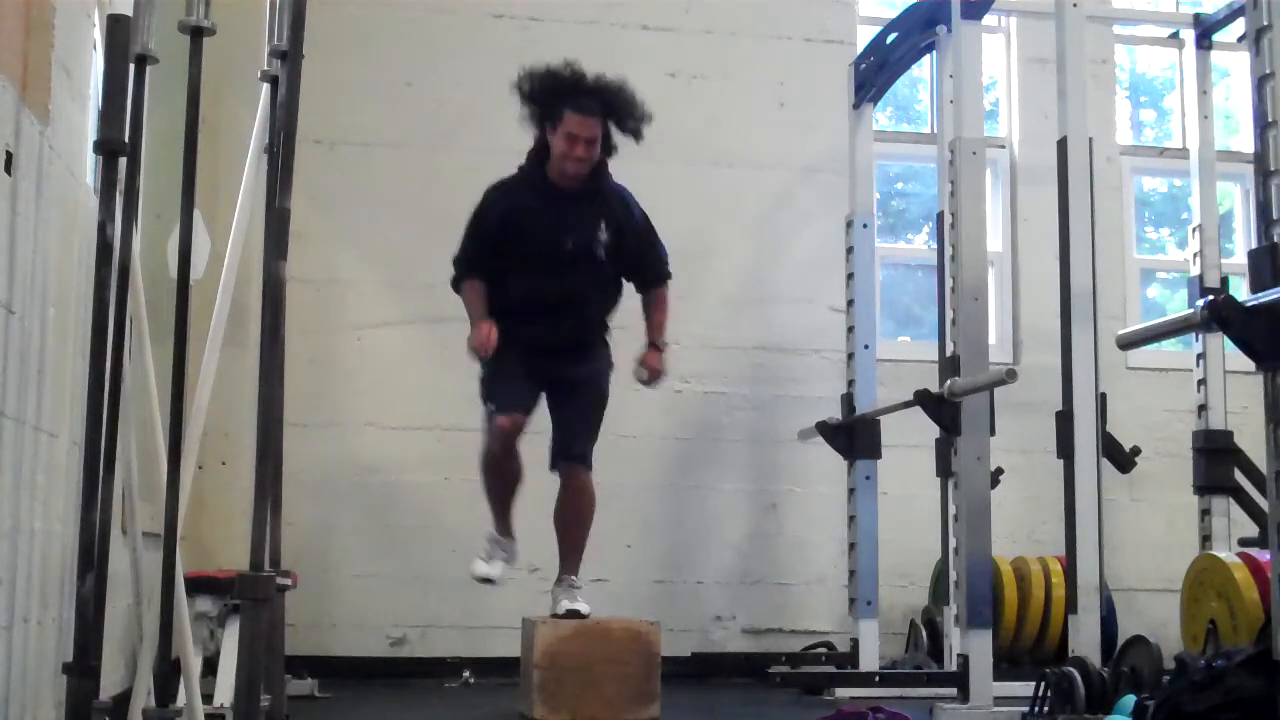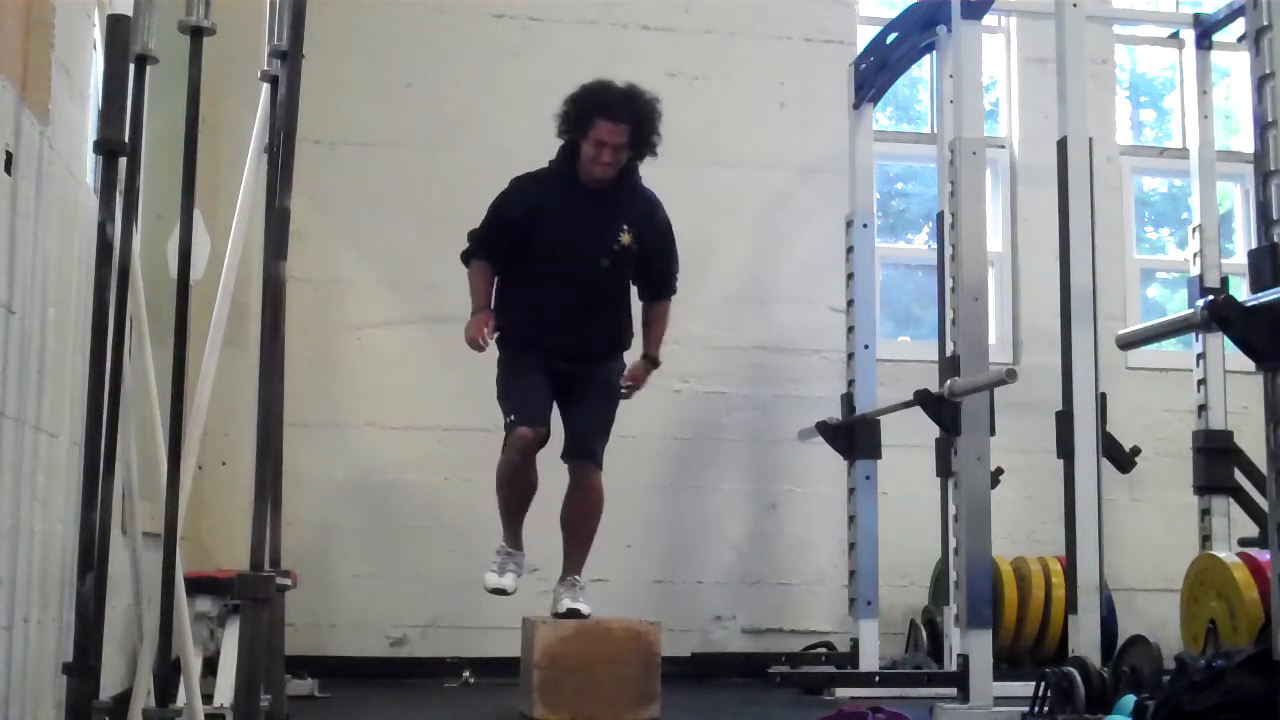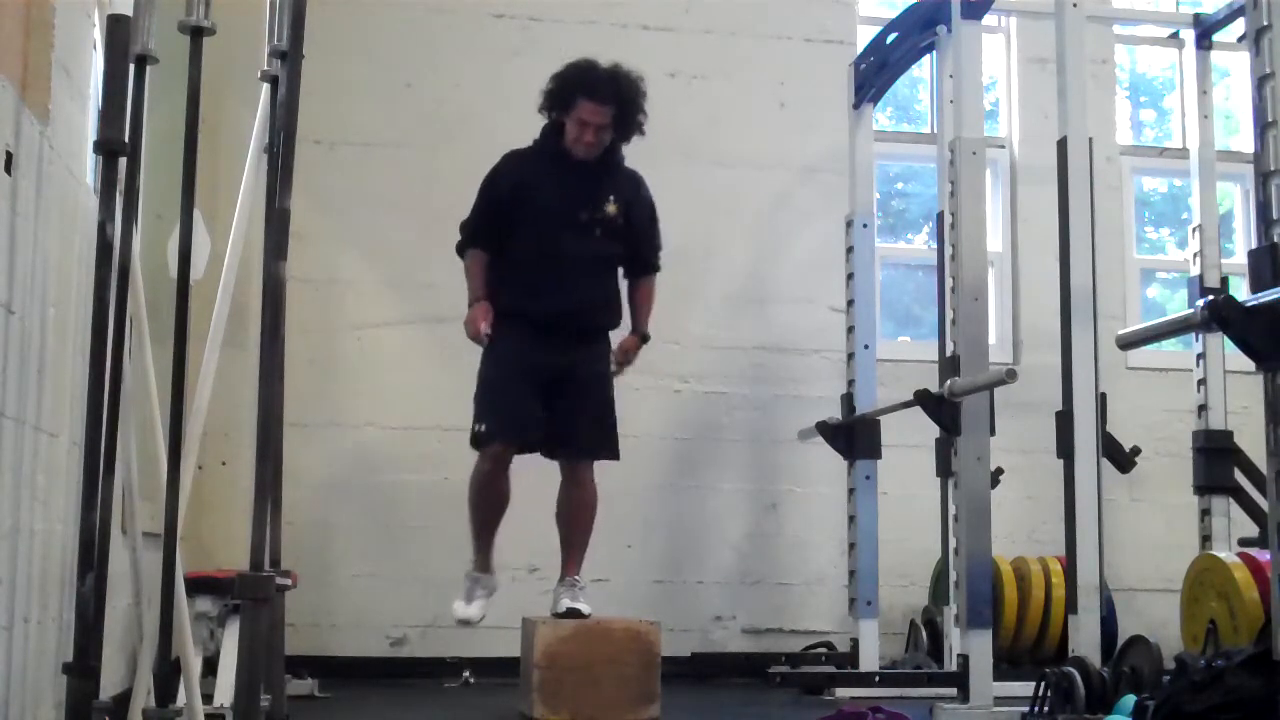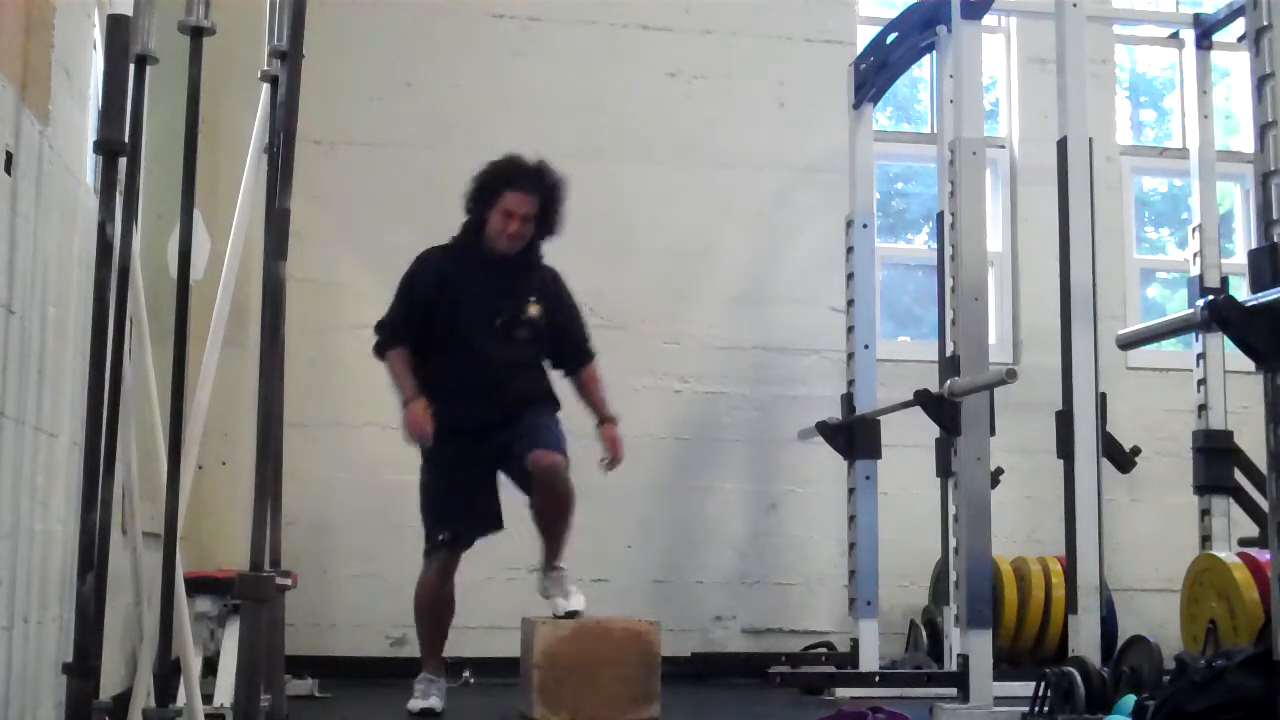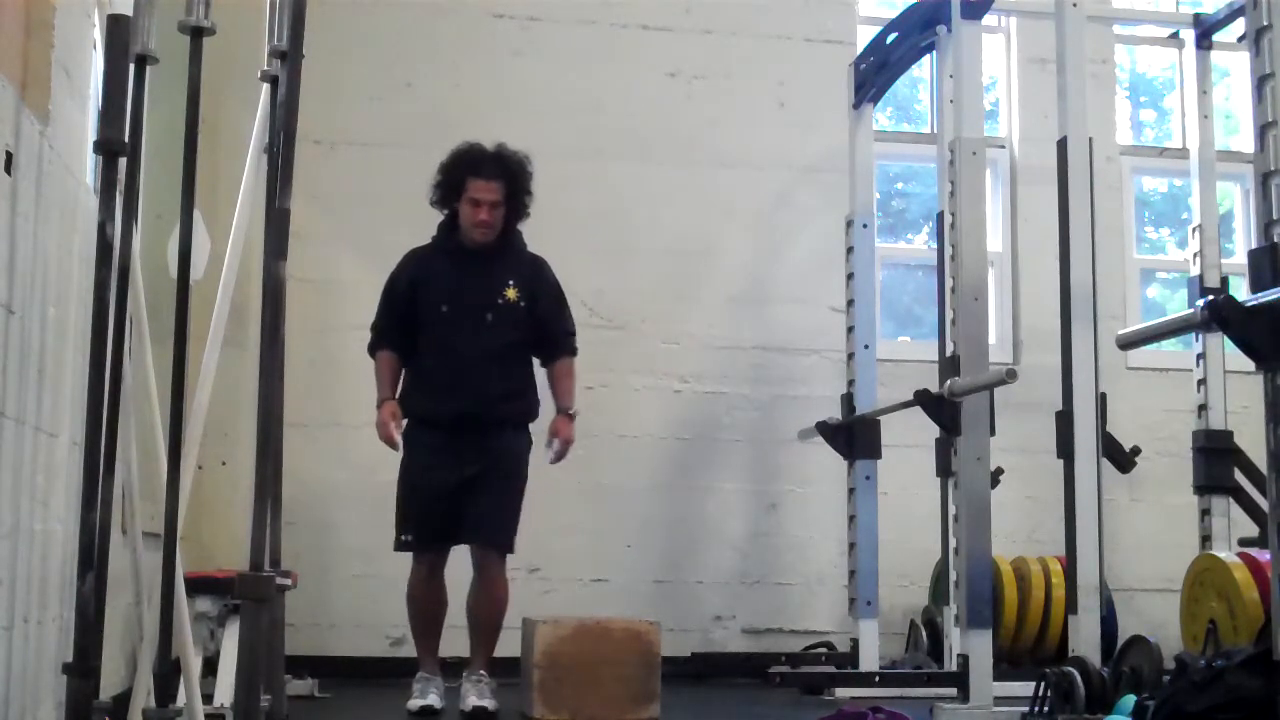
dt=0.5s
person 1, frame 1
left shoulder: (617, 206)
right shoulder: (507, 199)
left elbow: (653, 275)
right elbow: (469, 270)
left wrist: (655, 344)
right wrist: (480, 322)
left hip: (582, 355)
right hip: (514, 347)
left knee: (576, 471)
right knee: (503, 427)
left ankle: (568, 584)
right ankle: (501, 536)
person 1, frame 2
left shoulder: (644, 210)
right shoulder: (532, 192)
left elbow: (658, 289)
right elbow: (483, 251)
left wrist: (649, 355)
right wrist: (482, 309)
left hip: (598, 360)
right hip: (527, 347)
left knee: (586, 466)
right knee: (524, 438)
left ankle: (571, 583)
right ankle: (511, 548)
person 1, frame 3
left shoulder: (628, 188)
right shoulder: (518, 170)
left elbow: (643, 266)
right elbow: (477, 240)
left wrist: (638, 330)
right wrist: (479, 299)
left hip: (586, 345)
right hip: (516, 336)
left knee: (579, 465)
right knee: (496, 450)
left ankle: (569, 583)
right ankle: (480, 572)
person 1, frame 4
left shoulder: (545, 284)
right shoulder: (436, 269)
left elbow: (577, 359)
right elbow: (393, 339)
left wrist: (604, 420)
right wrist: (413, 398)
left hip: (524, 415)
right hip: (452, 430)
left knee: (551, 467)
right knee: (441, 558)
left ankle: (553, 572)
right ankle: (431, 674)
person 1, frame 5
left shoulder: (531, 272)
right shoulder: (419, 267)
left elbow: (559, 349)
right elbow: (388, 341)
left wrist: (565, 412)
right wrist: (387, 398)
left hip: (503, 436)
right hip: (432, 433)
left knee: (490, 557)
right knee: (427, 558)
right ankle: (428, 674)
